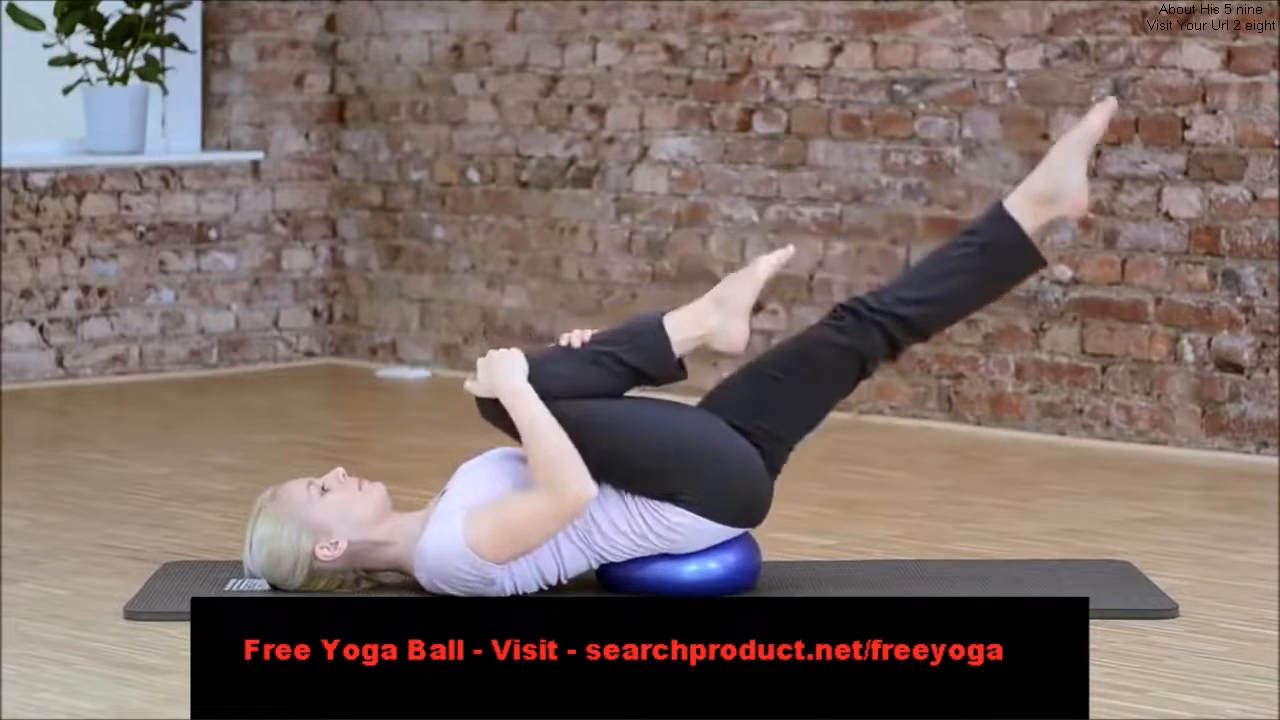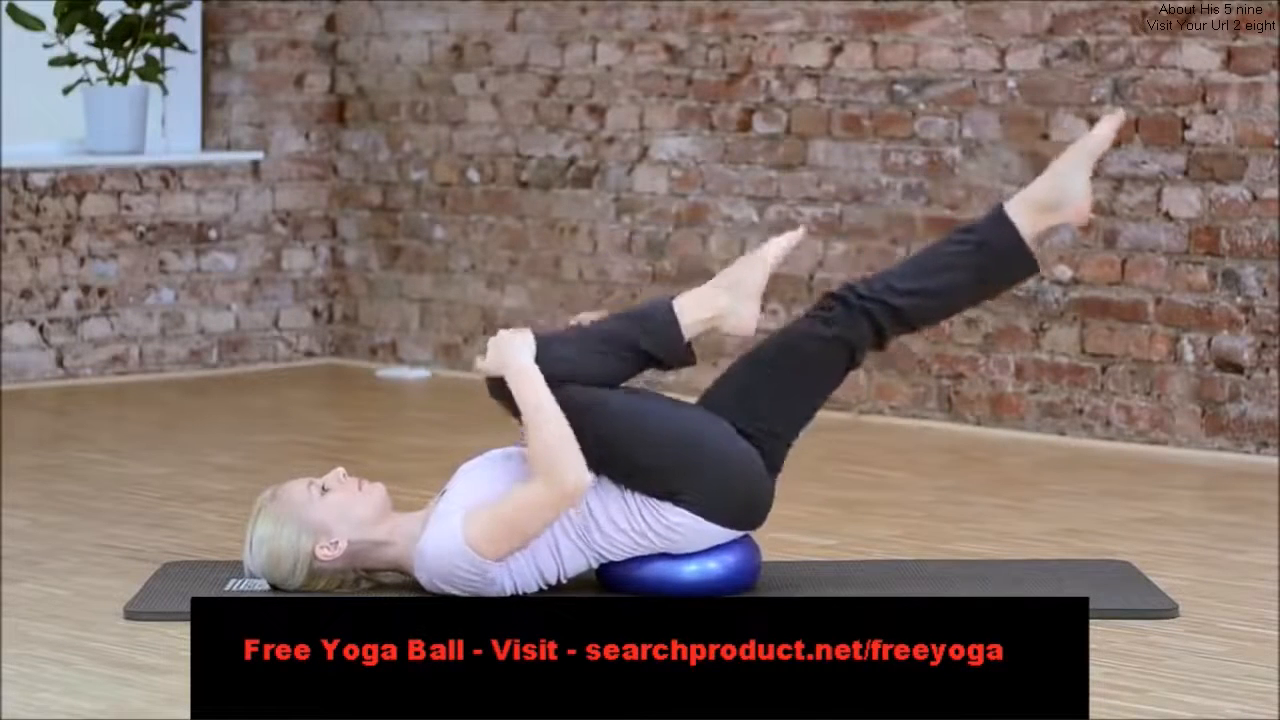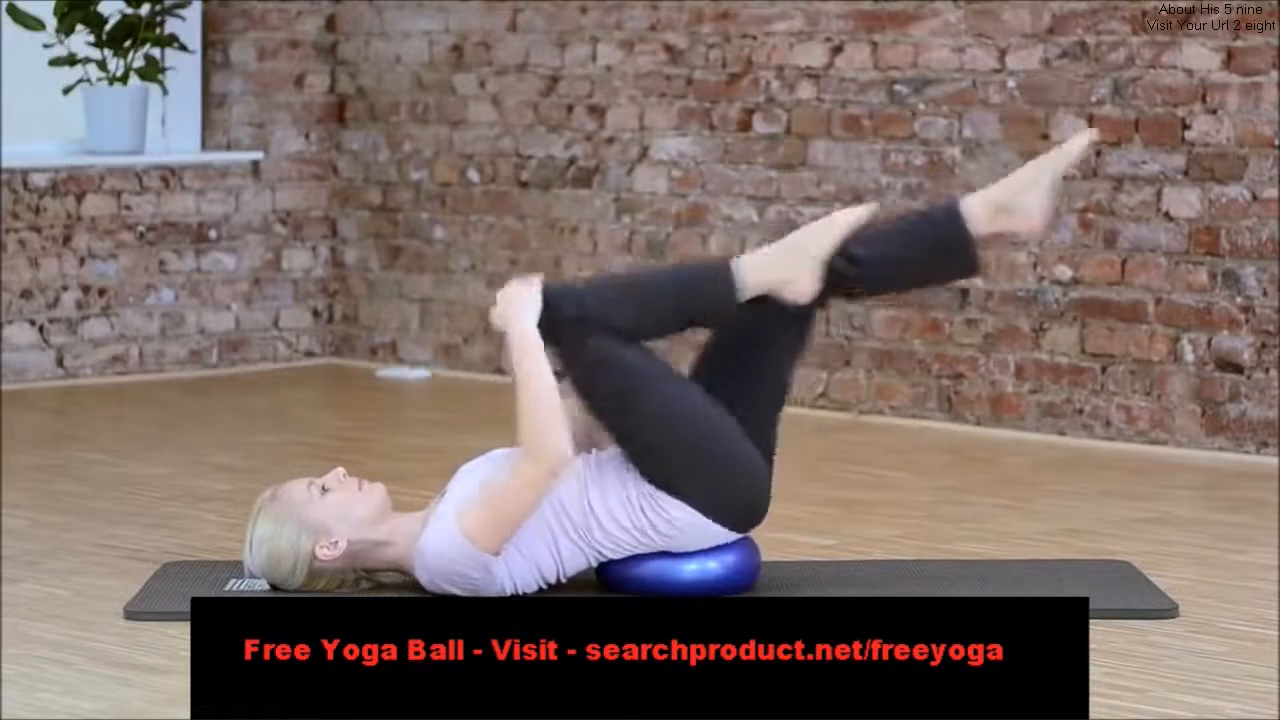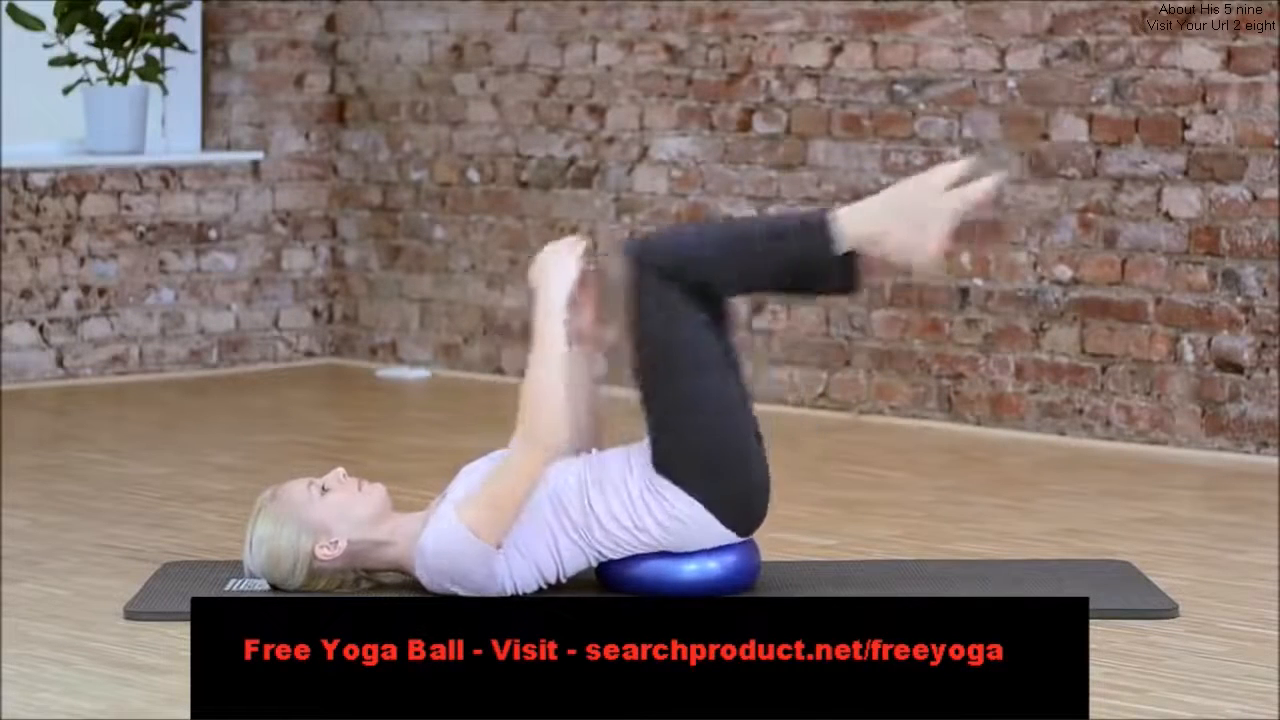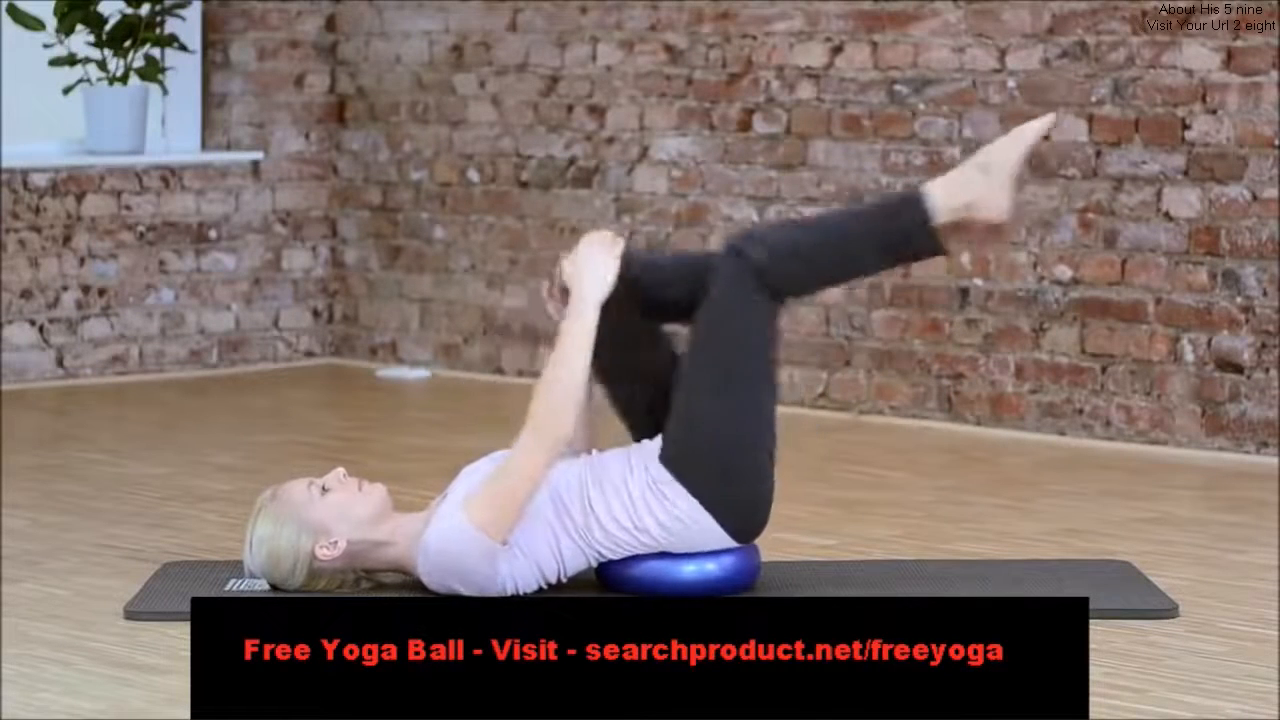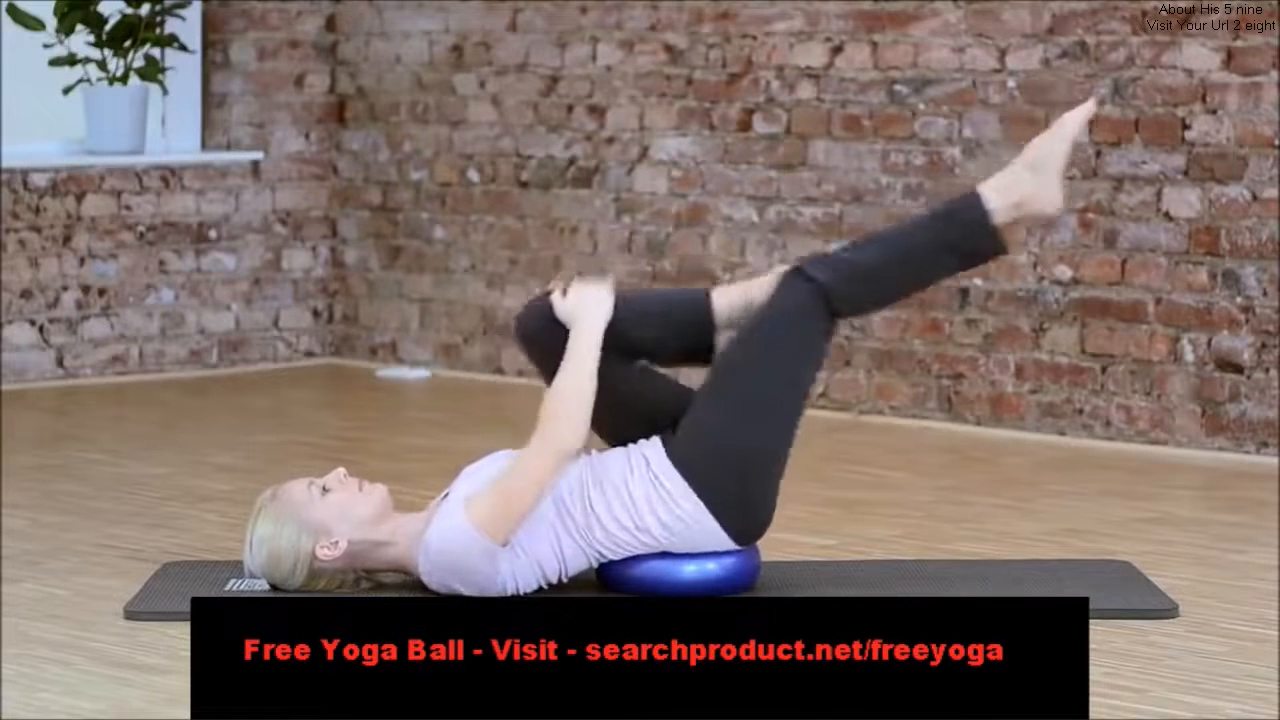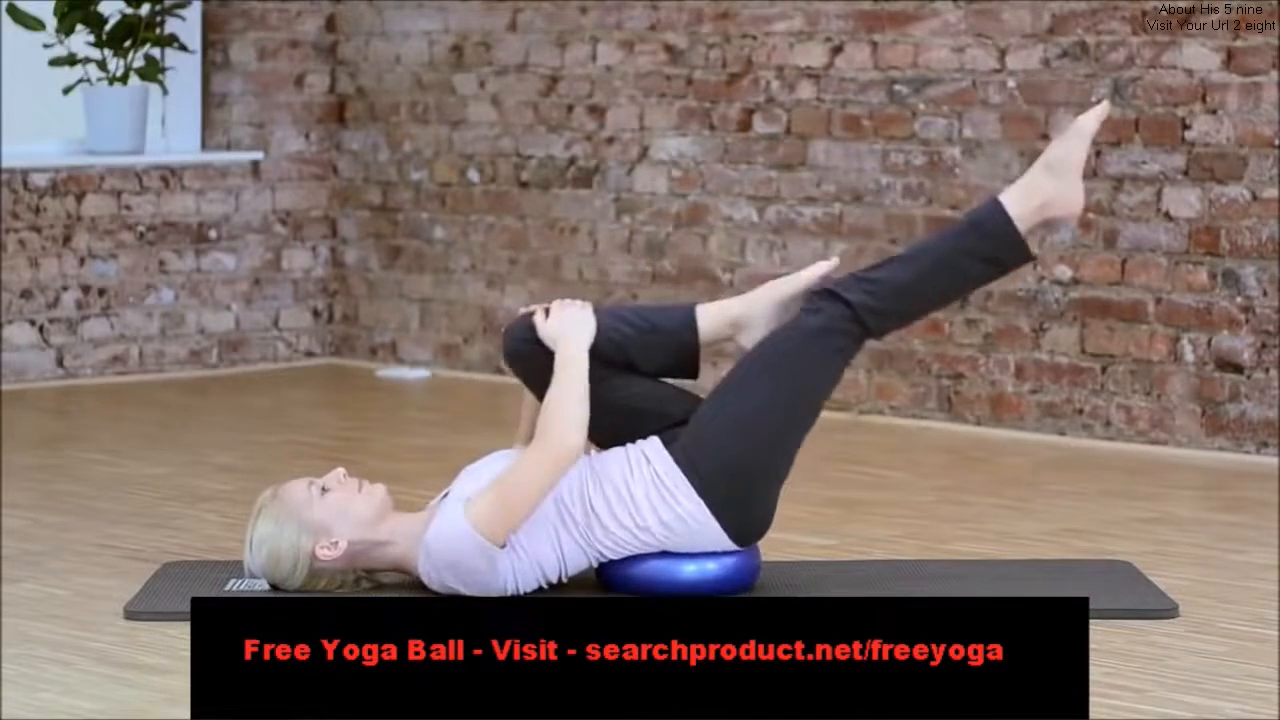
dt=0.2s
person 1, frame 1
left shoulder: (447, 522)
right shoulder: (448, 555)
right elbow: (569, 497)
left wrist: (578, 368)
right wrist: (515, 388)
left hip: (708, 471)
right hip: (714, 490)
right knee: (504, 386)
left ankle: (1033, 207)
right ankle: (694, 327)
person 1, frame 2
left shoulder: (446, 521)
right shoulder: (447, 557)
right elbow: (566, 487)
left wrist: (571, 360)
right wrist: (527, 368)
left hip: (703, 481)
right hip: (711, 494)
right knee: (514, 370)
left ankle: (1032, 213)
right ankle: (708, 309)
person 1, frame 3
left shoulder: (453, 518)
right shoulder: (446, 557)
right elbow: (551, 458)
left wrist: (571, 350)
right wrist: (522, 330)
left hip: (699, 483)
right hip: (712, 495)
right knee: (547, 308)
left ankle: (975, 218)
right ankle: (762, 271)
person 1, frame 4
left shoulder: (435, 523)
right shoulder: (447, 551)
left elbow: (569, 452)
right elbow: (542, 444)
left wrist: (571, 334)
right wrist: (550, 302)
left hip: (674, 487)
right hip: (703, 502)
left knee: (685, 261)
right knee: (659, 262)
left ankle: (873, 229)
right ankle: (878, 226)
person 1, frame 5
left shoulder: (439, 525)
right shoulder: (451, 551)
left elbow: (561, 452)
right elbow: (549, 435)
left wrist: (593, 297)
right wrist: (591, 294)
left hip: (664, 475)
right hip: (706, 499)
left knee: (597, 284)
right knee: (753, 262)
right ankle: (952, 201)
person 1, frame 6
left shoulder: (446, 522)
right shoulder: (452, 551)
left elbow: (549, 457)
right elbow: (559, 444)
left wrist: (576, 326)
right wrist: (592, 328)
left hip: (672, 469)
right hip: (711, 497)
left knee: (547, 321)
right knee: (817, 289)
left ankle: (751, 307)
right ankle: (1005, 199)
person 1, frame 7
left shoulder: (445, 519)
right shoulder: (450, 552)
left elbow: (544, 455)
right elbow: (560, 449)
left wrist: (561, 342)
right wrist: (577, 343)
left hip: (671, 464)
right hip: (710, 494)
left knee: (532, 337)
right knee: (841, 310)
left ankle: (730, 321)
right ankle: (1028, 203)
